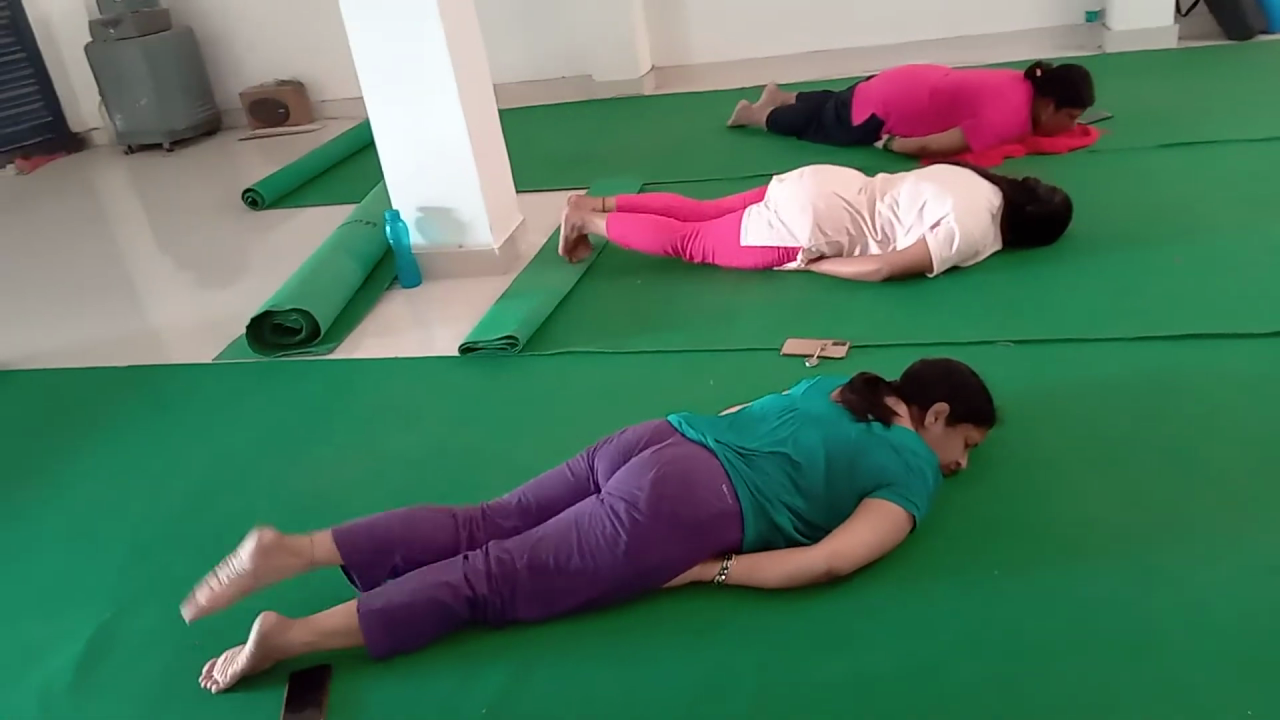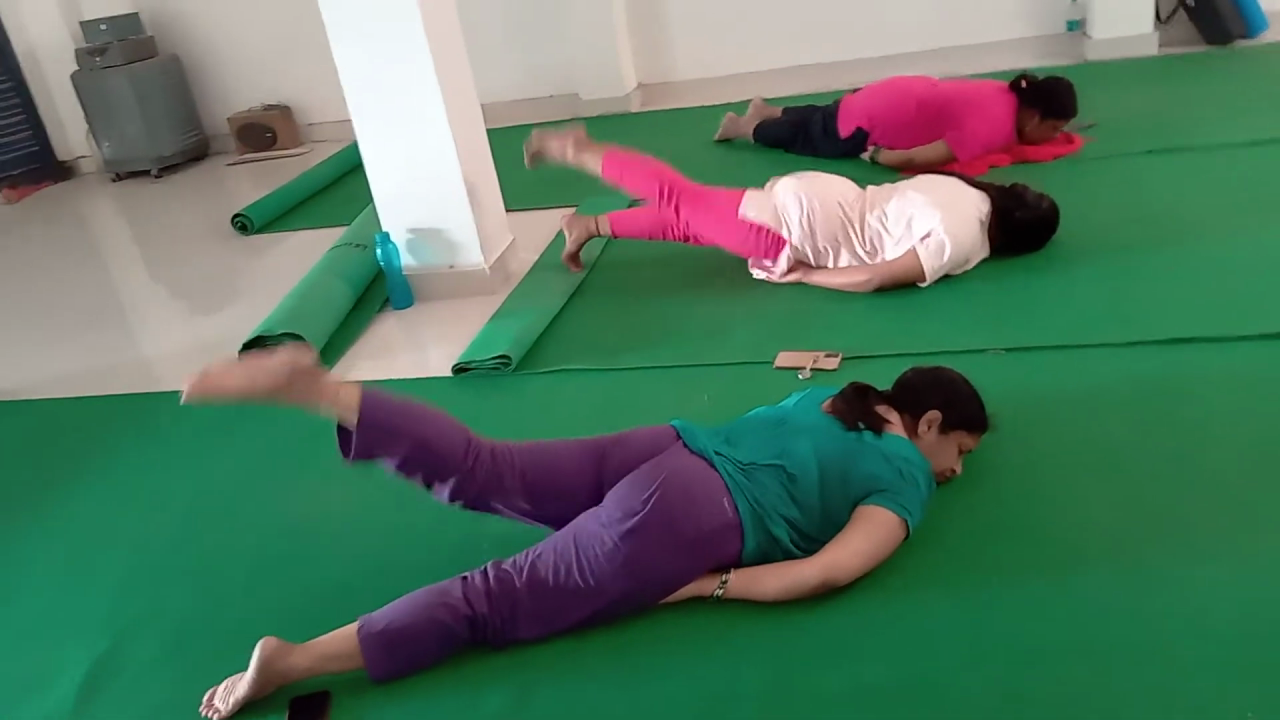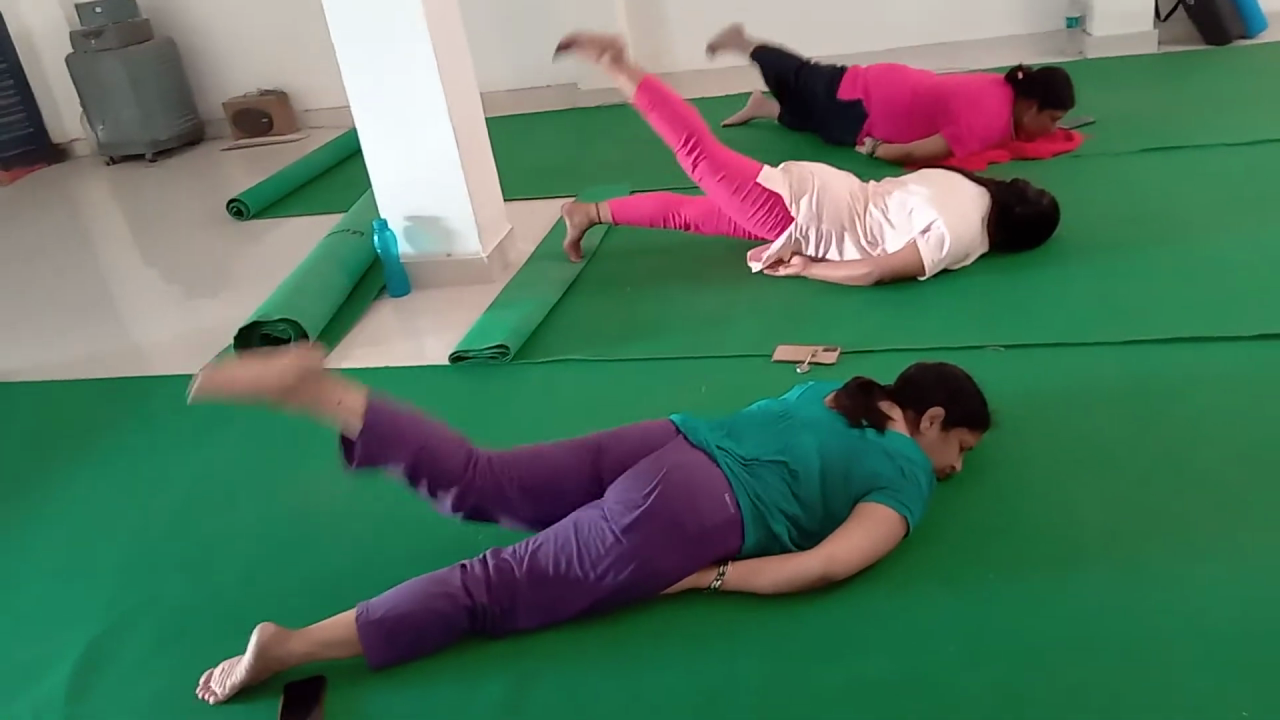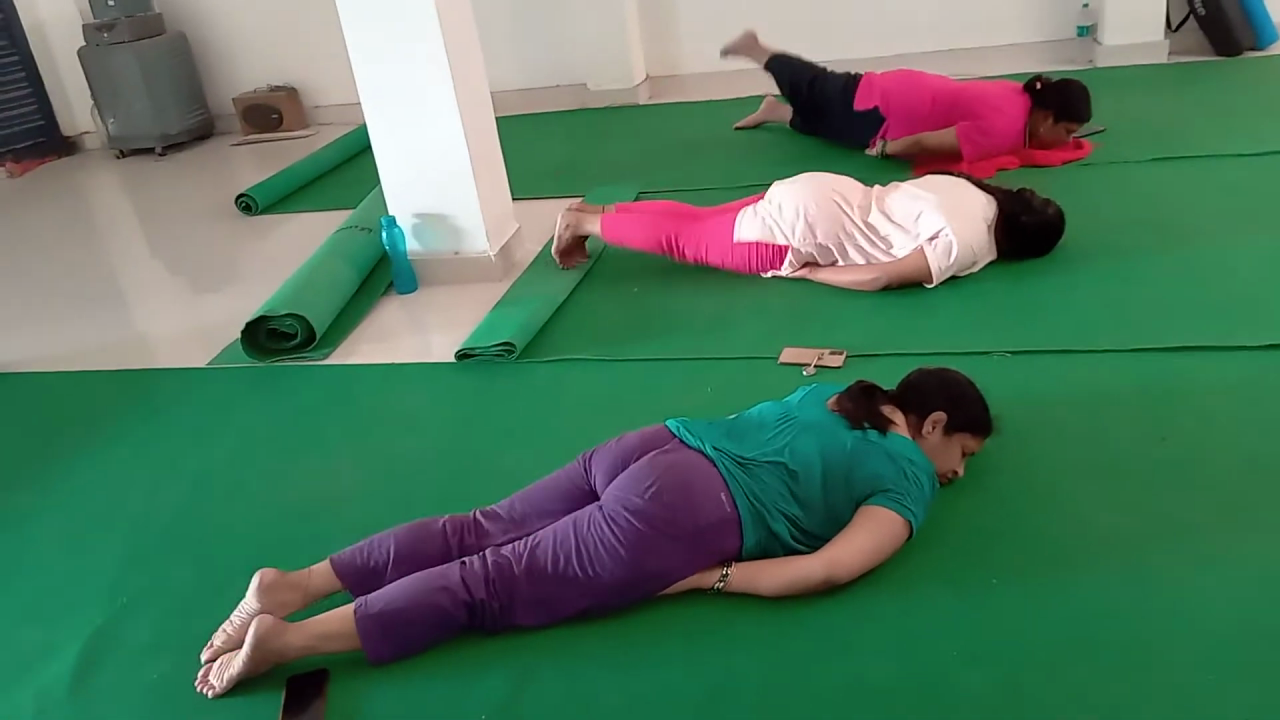
dt=0.4s
person 1, frame 1
left shoulder: (843, 388)
right shoulder: (912, 473)
right elbow: (832, 560)
right wrist: (713, 569)
left hip: (655, 440)
right hip: (684, 508)
left knee: (477, 528)
right knee: (493, 580)
left ankle: (287, 548)
right ankle: (290, 636)
person 1, frame 2
left shoulder: (839, 399)
right shoulder: (905, 480)
right elbow: (829, 572)
right wrist: (709, 585)
left hip: (660, 448)
right hip: (685, 520)
left knee: (472, 469)
right knee: (497, 600)
left ankle: (310, 380)
person 1, frame 3
left shoulder: (838, 393)
right shoulder: (906, 480)
right elbow: (828, 567)
right wrist: (706, 576)
left hip: (662, 444)
right hip: (689, 513)
left knee: (471, 480)
right knee: (495, 588)
left ankle: (311, 379)
right ankle: (288, 647)
person 1, frame 4
left shoulder: (843, 394)
right shoulder: (908, 481)
right elbow: (830, 568)
right wrist: (711, 576)
left hip: (653, 446)
right hip: (682, 513)
left knee: (477, 536)
right knee: (490, 584)
left ankle: (290, 585)
right ankle: (286, 639)
person 2, frame 1
left shoulder: (976, 179)
right shoulder: (973, 232)
right elbow: (884, 268)
right wrist: (814, 265)
left hip: (824, 185)
right hip: (810, 226)
left knee: (700, 212)
right knee: (692, 241)
left ankle: (599, 204)
right ankle: (588, 221)
person 2, frame 2
left shoulder: (964, 188)
right shoulder: (961, 243)
right elbow: (875, 278)
right wrist: (804, 275)
left hip: (820, 192)
right hip: (802, 226)
left knee: (685, 224)
right knee: (681, 201)
left ankle: (592, 225)
right ankle: (576, 152)
person 2, frame 3
left shoulder: (966, 184)
right shoulder: (961, 237)
right elbow: (876, 272)
right wrist: (807, 267)
left hip: (825, 189)
right hip: (803, 211)
left knee: (689, 211)
right knee: (699, 154)
left ankle: (591, 212)
right ankle: (618, 65)
person 2, frame 4
left shoulder: (973, 191)
right shoulder: (969, 244)
right elbow: (881, 278)
right wrist: (813, 273)
left hip: (824, 197)
right hip: (804, 232)
left knee: (696, 222)
right knee: (683, 239)
left ankle: (588, 219)
right ankle: (589, 220)
person 3, frame 1
left shoulder: (1026, 83)
right shoulder: (1011, 119)
right elbow: (930, 146)
right wrist: (889, 144)
left hip: (907, 84)
right hip: (881, 109)
left knee: (830, 108)
right knee: (818, 123)
left ankle: (779, 95)
right ankle: (754, 114)
person 3, frame 2
left shoulder: (1011, 94)
right shoulder: (995, 130)
right elbow: (917, 159)
right wrist: (876, 156)
left hip: (897, 96)
right hip: (871, 120)
left knee: (818, 122)
right knee: (808, 135)
left ankle: (766, 110)
right ankle: (742, 127)
person 3, frame 3
left shoulder: (1006, 88)
right shoulder: (991, 125)
right elbow: (912, 153)
right wrist: (873, 149)
left hip: (891, 86)
right hip: (865, 100)
left knee: (809, 115)
right knee: (801, 79)
left ankle: (764, 105)
right ankle: (740, 41)
person 3, frame 4
left shoulder: (1025, 96)
right shoulder: (1004, 130)
right elbow: (923, 143)
right wrist: (884, 148)
left hip: (904, 93)
right hip: (882, 108)
left knee: (825, 115)
right knee: (815, 90)
left ankle: (776, 110)
right ankle: (754, 50)
